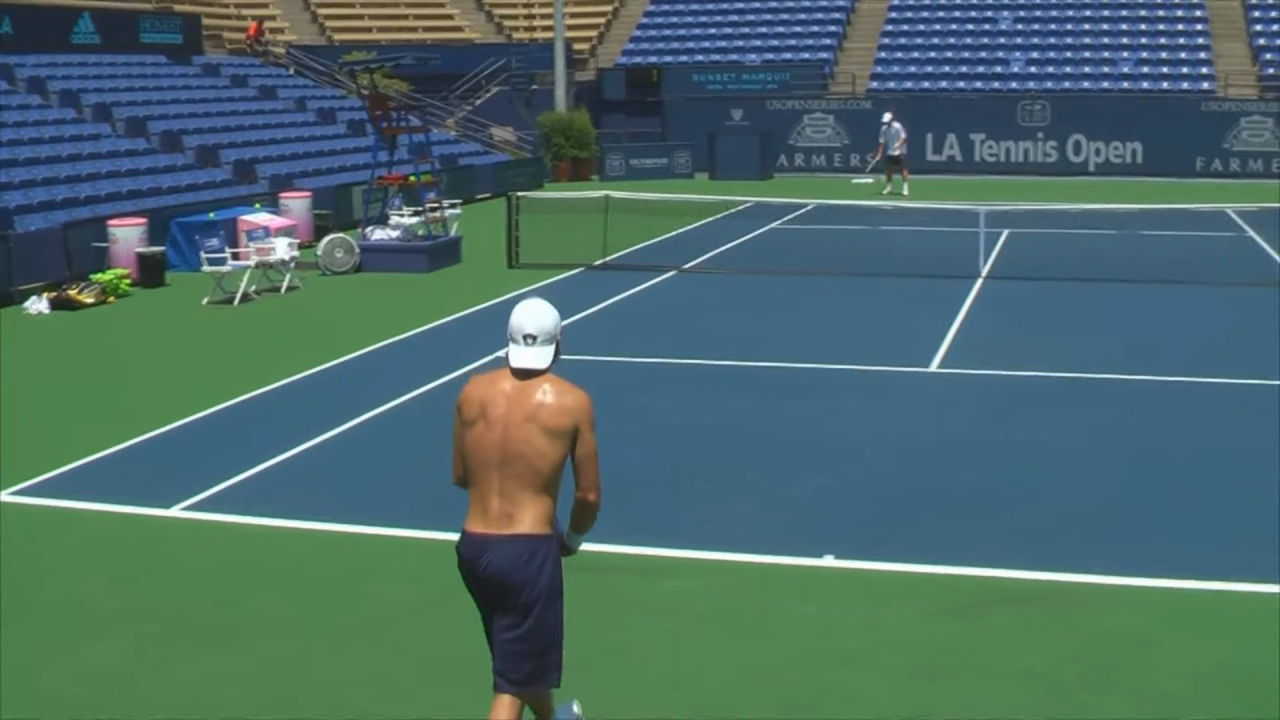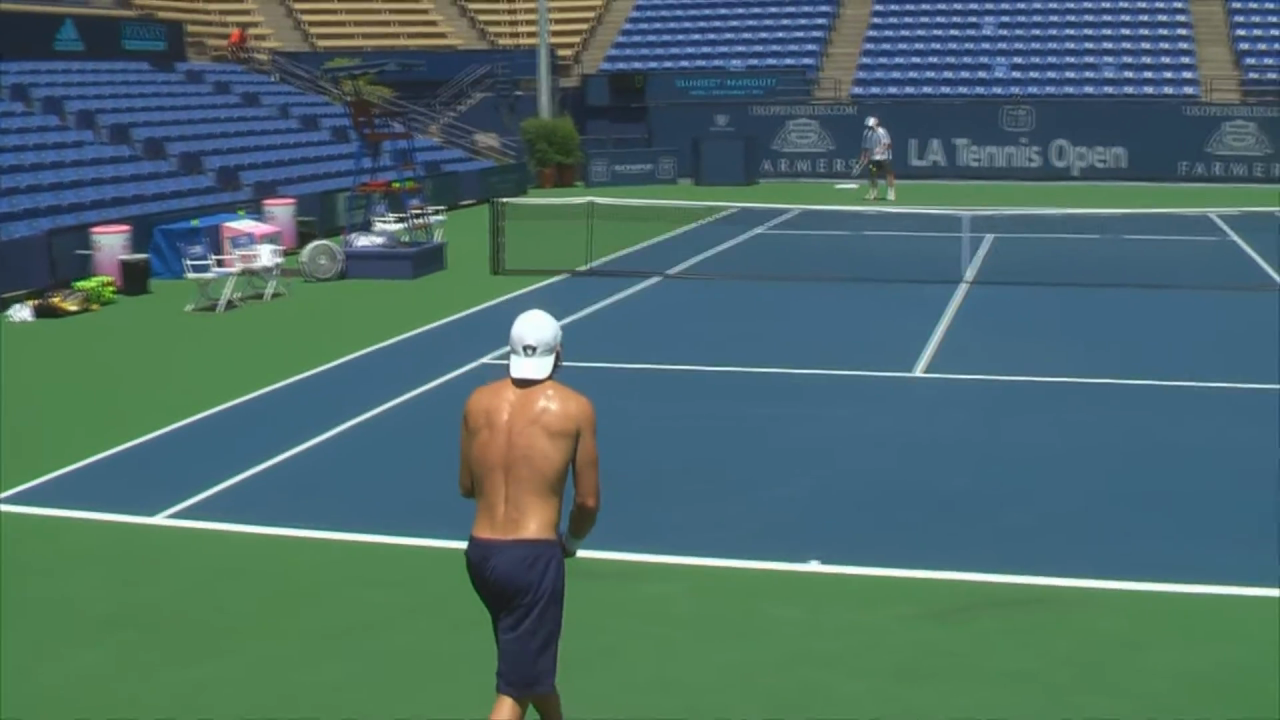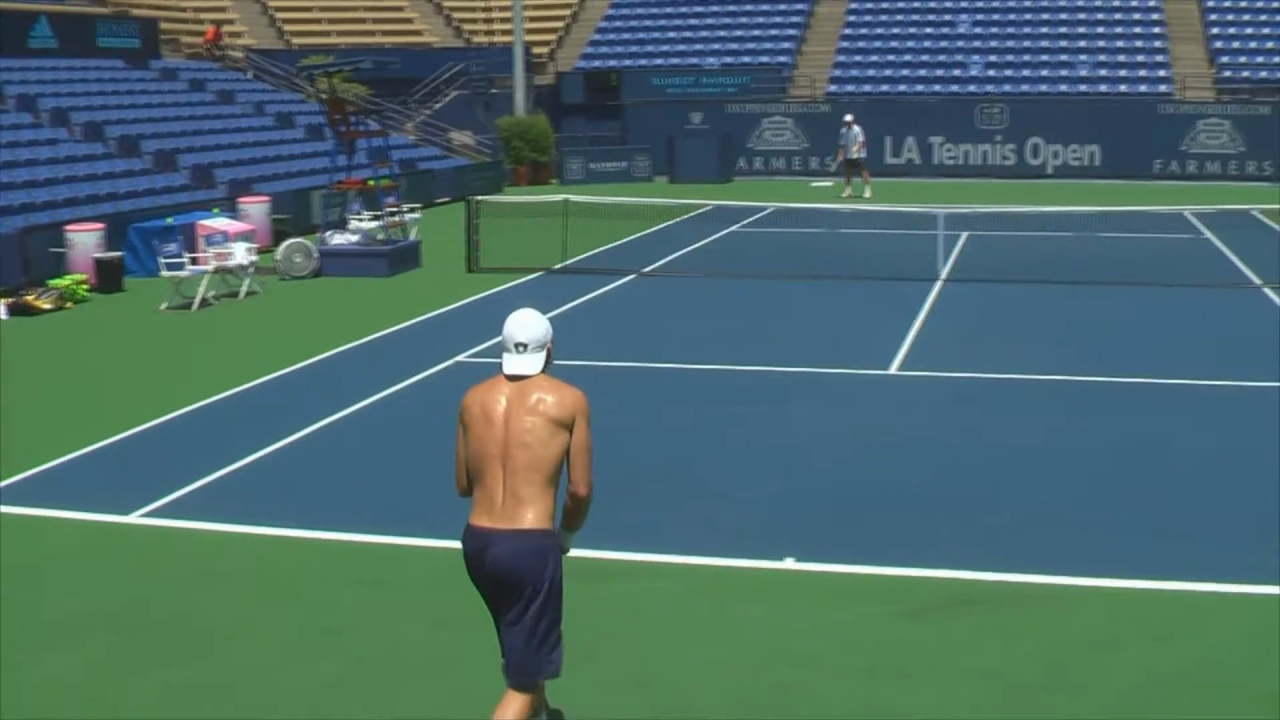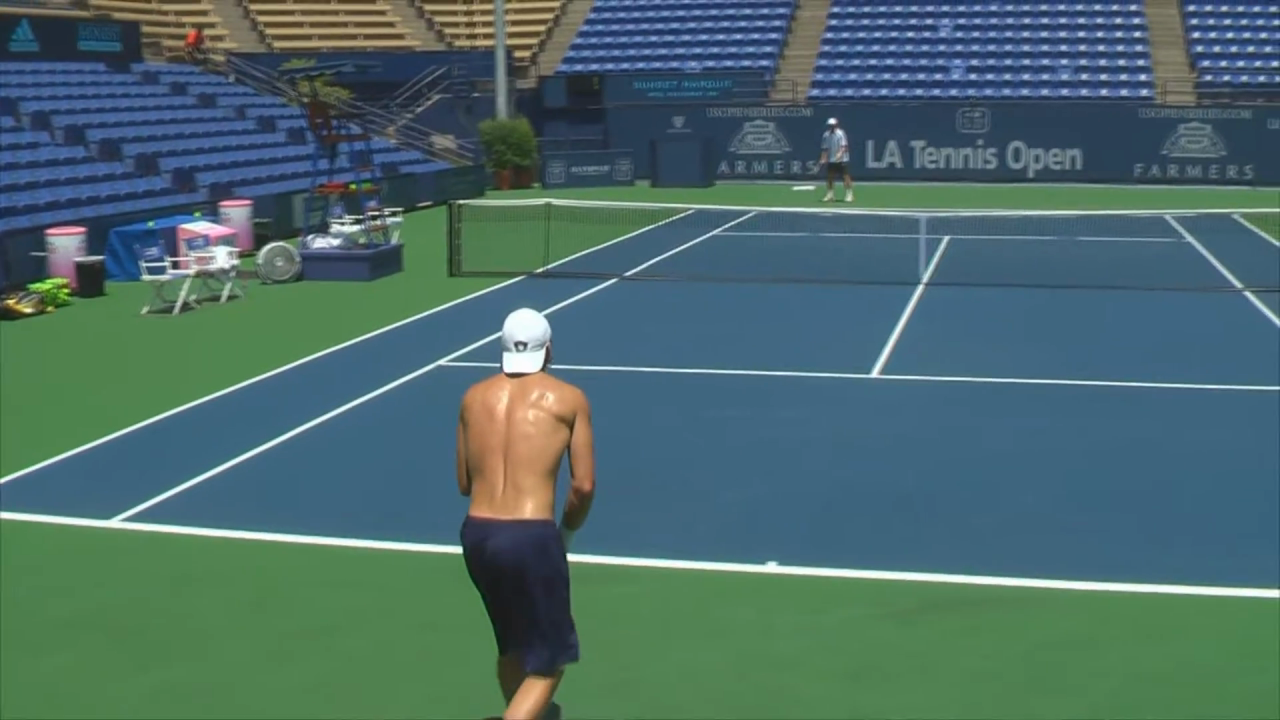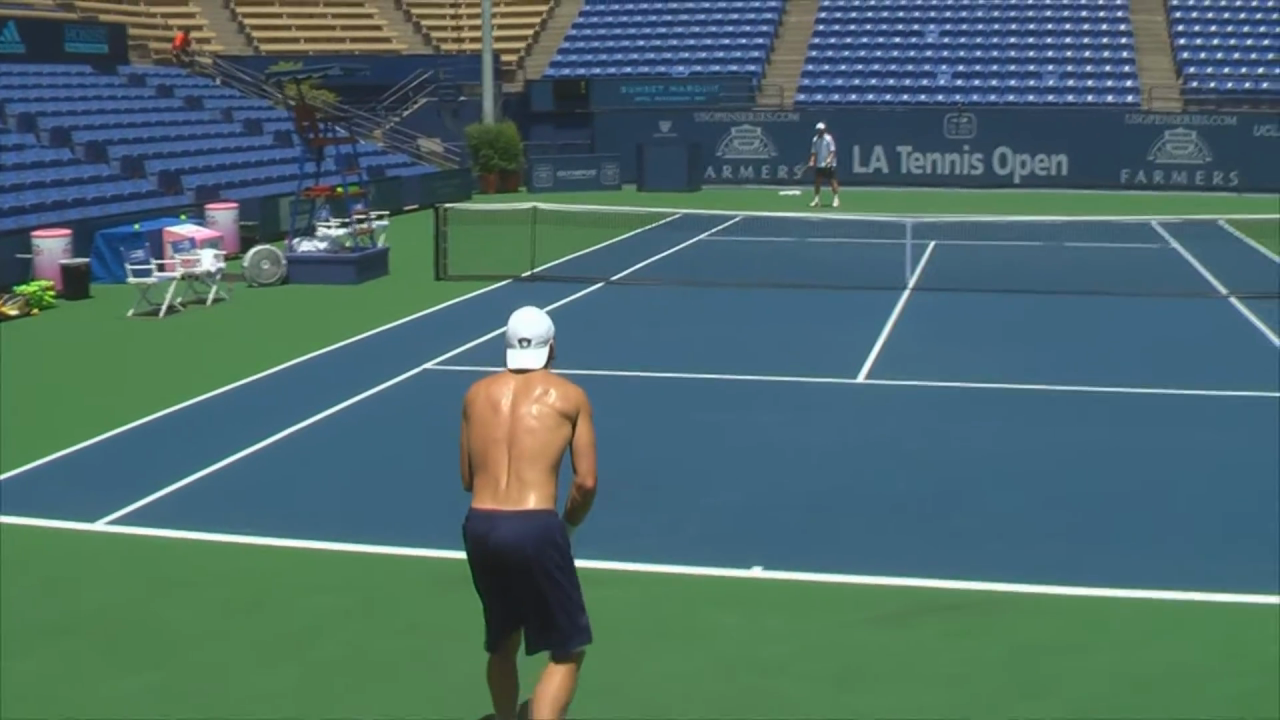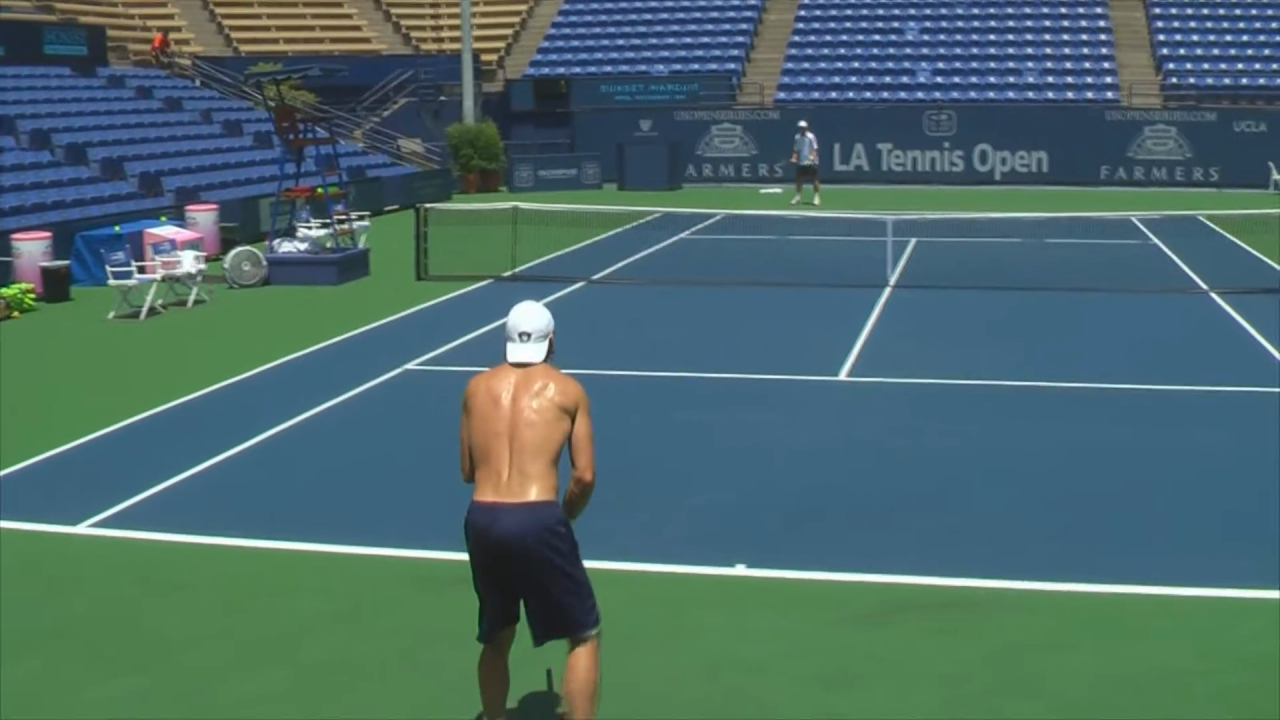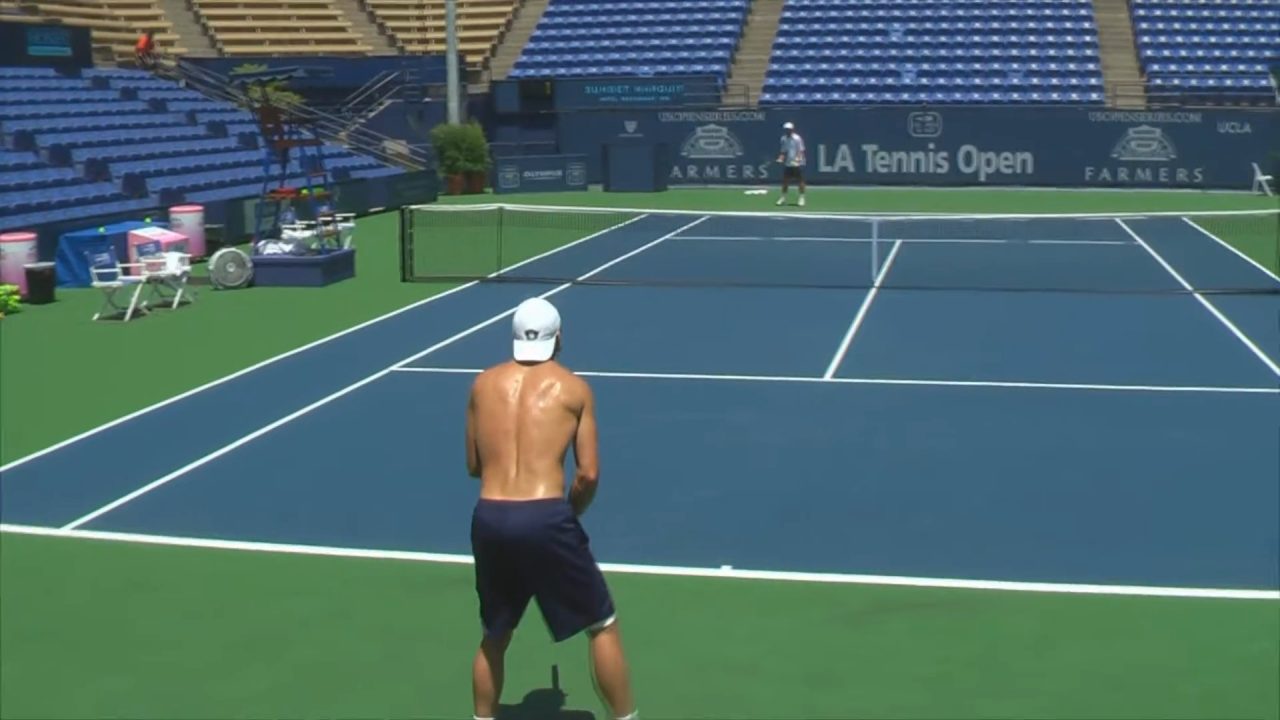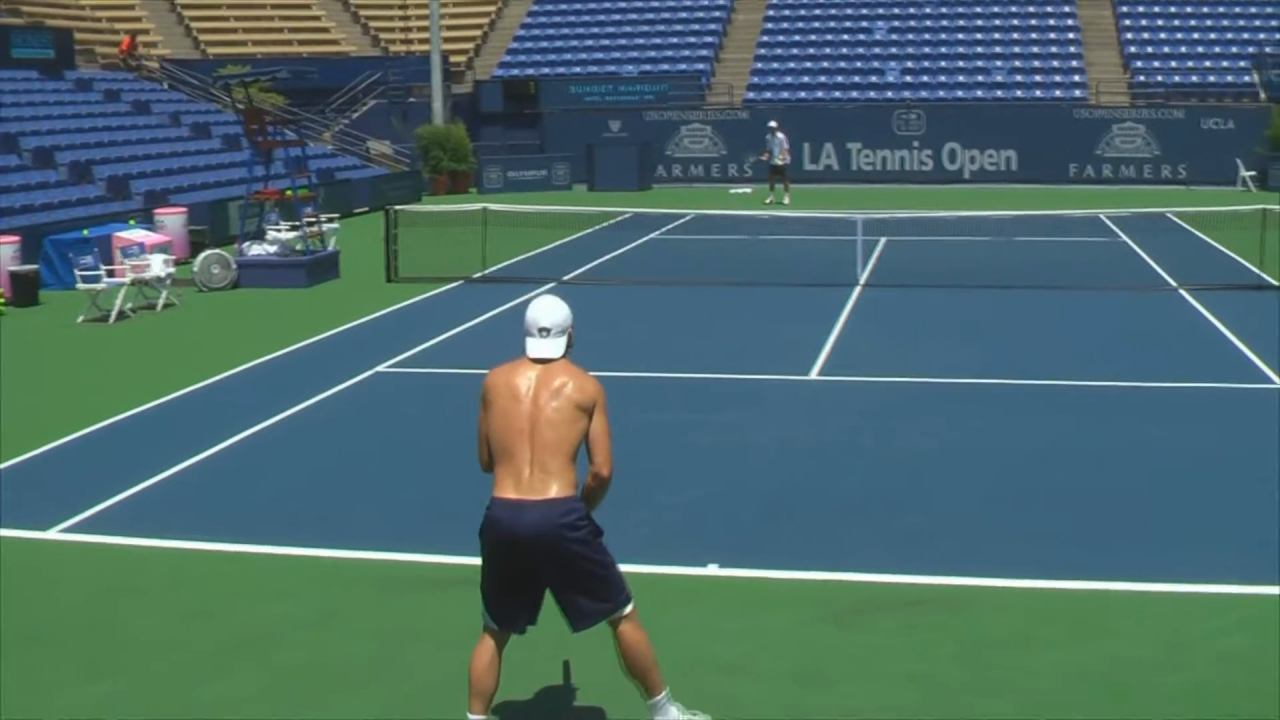
dt=0.4s
person 1, frame 1
left shoulder: (473, 391)
right shoulder: (571, 401)
left elbow: (461, 476)
right elbow: (588, 494)
right wrist: (573, 537)
left hip: (473, 546)
right hip: (527, 551)
left knee: (517, 656)
right knee: (513, 684)
person 1, frame 2
left shoulder: (478, 402)
right shoulder: (573, 407)
left elbow: (467, 487)
right elbow: (588, 500)
right wrist: (571, 540)
left hip: (481, 551)
right hip: (532, 555)
left knee: (528, 658)
person 1, frame 3
left shoulder: (474, 399)
right shoulder: (568, 399)
left elbow: (464, 484)
right elbow: (580, 490)
right wrist: (565, 535)
left hip: (478, 542)
right hip: (530, 546)
left knee: (525, 651)
right knee: (523, 681)
person 1, frame 4
left shoulder: (474, 397)
right shoulder: (568, 398)
left elbow: (464, 482)
right elbow: (584, 486)
right wrist: (566, 532)
left hip: (477, 534)
right hip: (531, 537)
left knee: (513, 649)
right knee: (545, 667)
person 1, frame 5
left shoulder: (477, 393)
right shoulder: (569, 396)
right elbow: (586, 482)
right wrist: (567, 525)
left hip: (479, 527)
right hip: (535, 529)
left knee: (502, 646)
right knee: (567, 652)
person 1, frame 6
left shoulder: (477, 387)
right shoulder: (568, 390)
right elbow: (584, 475)
right wrist: (565, 516)
left hip: (482, 519)
right hip: (537, 520)
left knee: (496, 640)
right knee: (584, 637)
person 1, frame 7
left shoulder: (483, 384)
right shoulder: (574, 388)
right elbow: (589, 474)
right wrist: (570, 512)
left hip: (488, 518)
right hip: (545, 518)
left knee: (494, 636)
right knee: (601, 627)
person 1, frame 8
left shoulder: (495, 381)
right shoulder: (586, 387)
right elbow: (601, 471)
left hip: (501, 516)
right hip: (558, 516)
left knee: (495, 631)
right knee: (623, 616)
